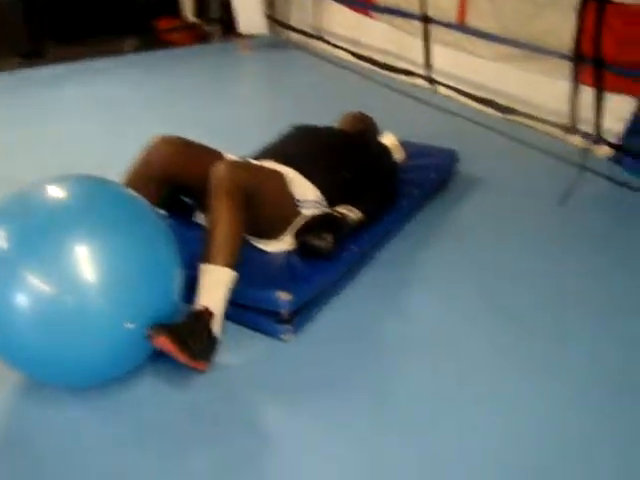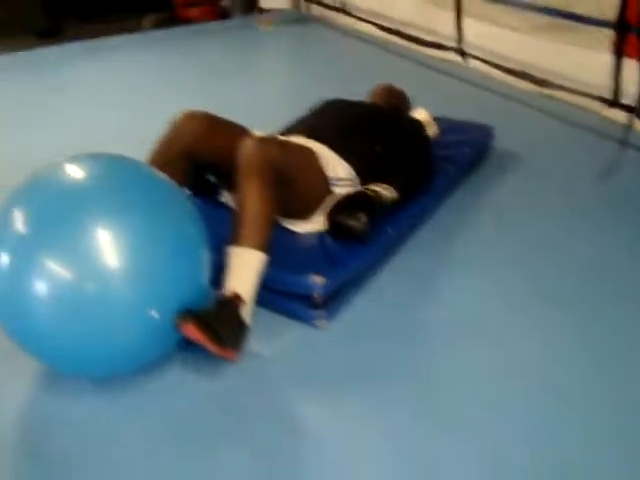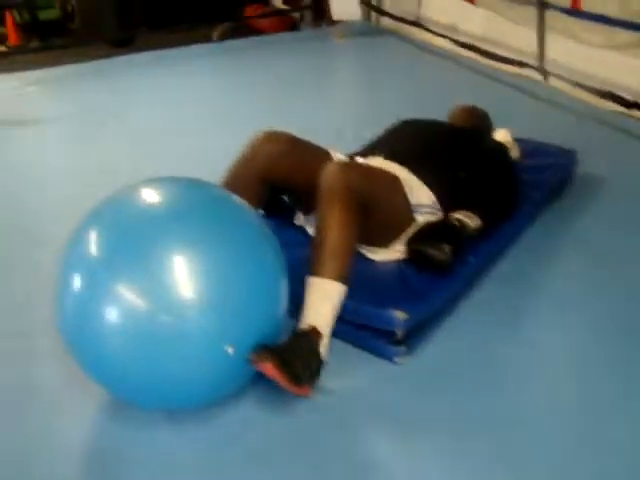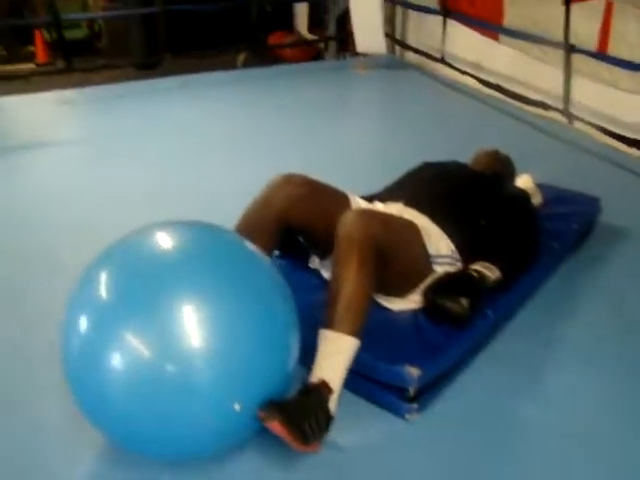
dt=0.3s
person 1, frame 1
left shoulder: (372, 154)
right shoulder: (307, 132)
left elbow: (381, 193)
right elbow: (262, 158)
left wrist: (341, 220)
left hip: (301, 194)
right hip: (247, 189)
left knee: (229, 173)
right knee: (167, 148)
left ankle: (205, 324)
person 1, frame 2
left shoulder: (404, 129)
right shoulder: (336, 106)
left elbow: (415, 171)
right elbow: (289, 133)
left wrist: (376, 197)
left hip: (333, 170)
right hip: (274, 165)
left knee: (258, 150)
right knee: (192, 125)
left ankle: (235, 311)
person 1, frame 3
left shoulder: (486, 152)
right shoulder: (414, 126)
left elbow: (500, 197)
right elbow: (363, 156)
left wrist: (457, 227)
left hip: (412, 195)
right hip: (354, 185)
left knee: (342, 176)
right knee: (270, 146)
person 1, frame 4
left shoulder: (507, 200)
right shoulder: (435, 169)
left elbow: (520, 247)
right elbow: (380, 201)
left wrist: (477, 278)
left hip: (431, 243)
left knee: (360, 225)
right knee: (288, 190)
